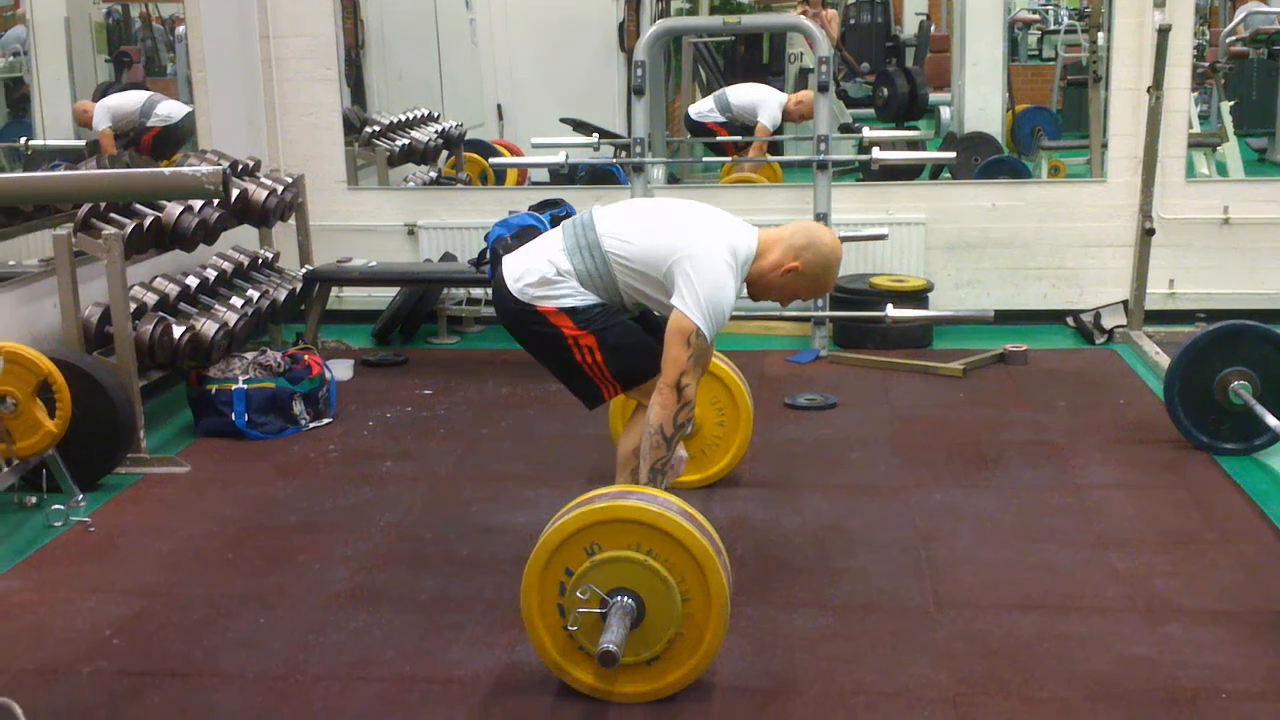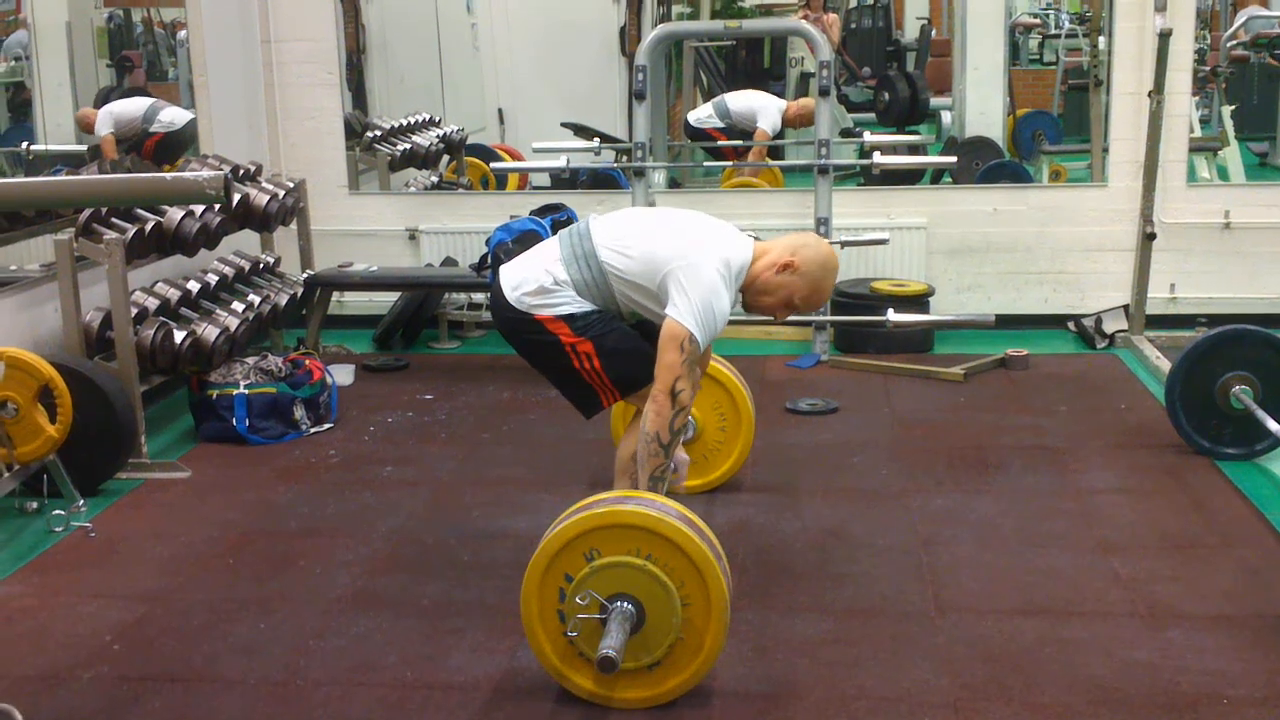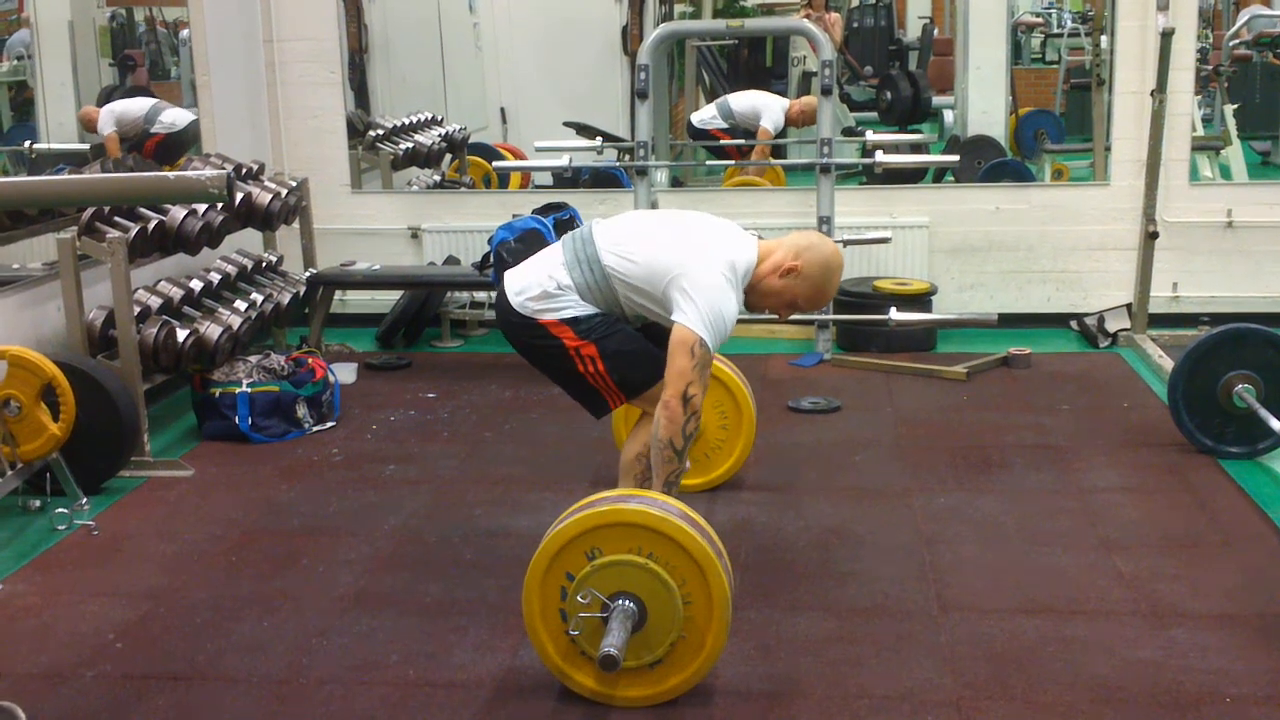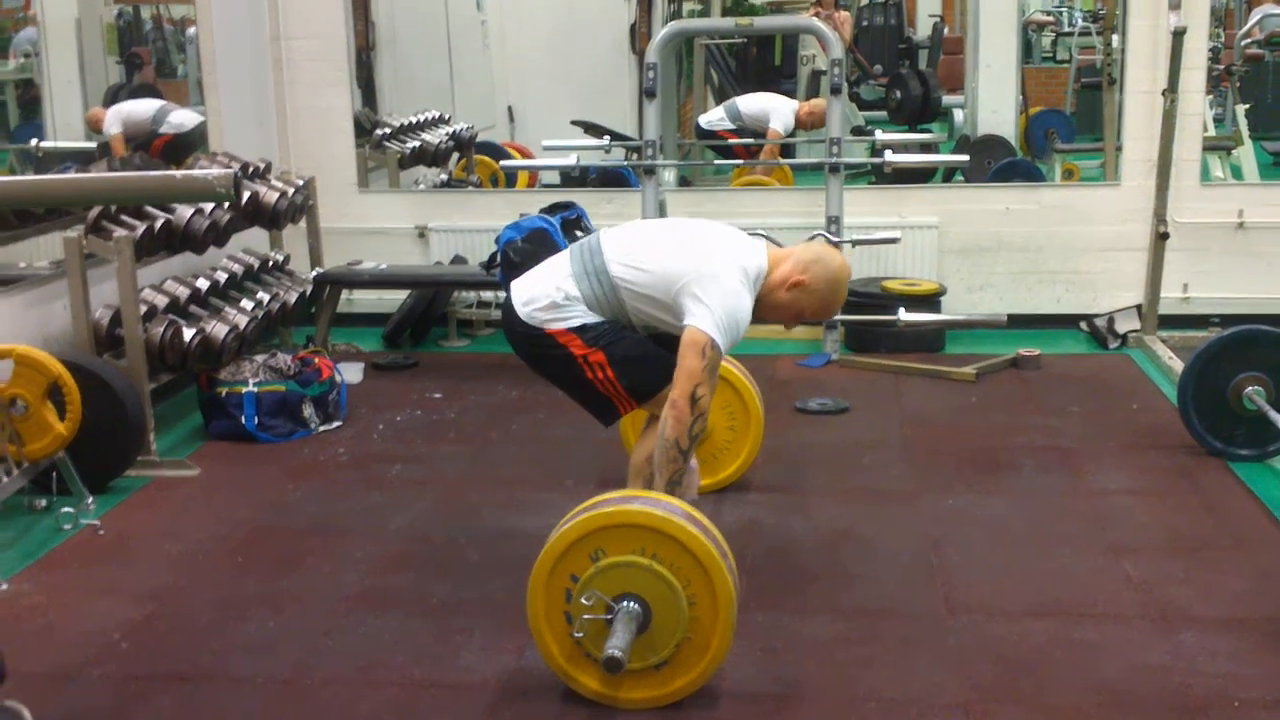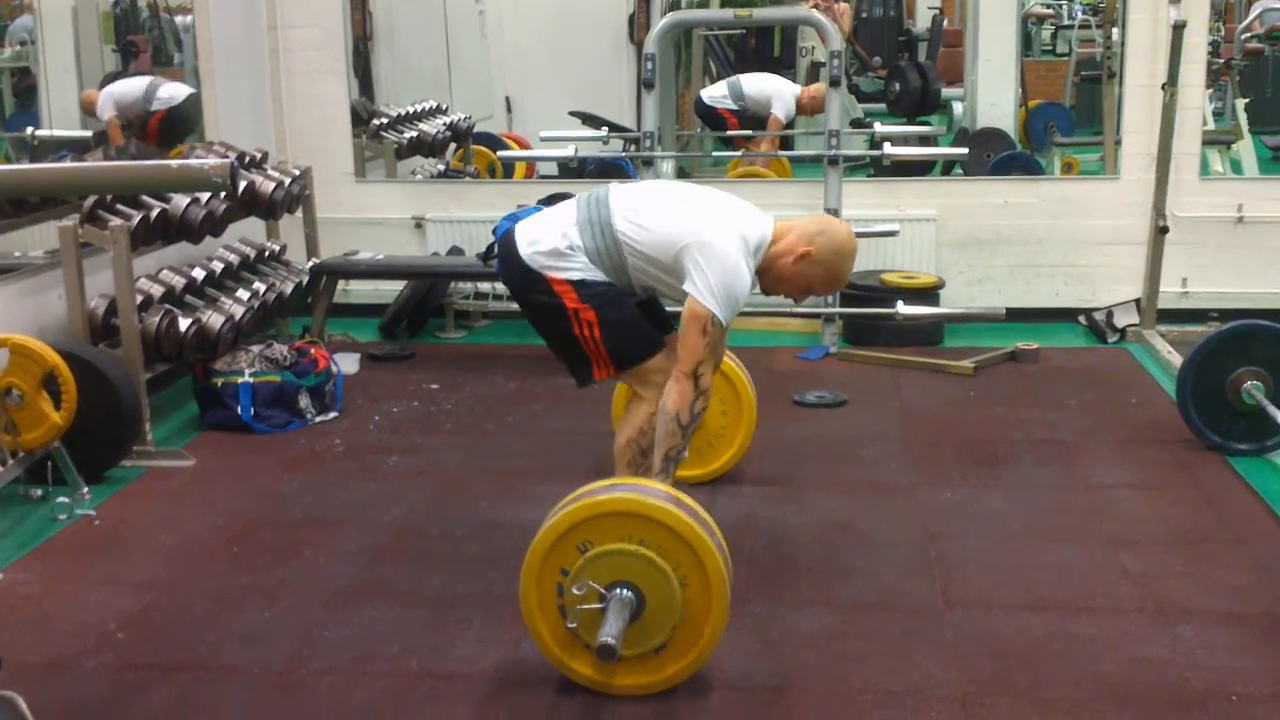
dt=0.5s
person 1, frame 1
left shoulder: (730, 240)
right shoulder: (715, 274)
right elbow: (674, 388)
left wrist: (670, 439)
left hip: (545, 272)
right hip: (538, 290)
left knee: (678, 367)
right knee: (659, 393)
person 1, frame 2
left shoulder: (726, 250)
right shoulder: (711, 282)
right elbow: (667, 397)
left wrist: (671, 441)
left hip: (546, 279)
right hip: (535, 298)
left knee: (682, 376)
right knee: (669, 393)
person 1, frame 3
left shoulder: (732, 249)
right shoulder: (715, 286)
right elbow: (677, 403)
left hip: (551, 285)
right hip: (540, 303)
left knee: (688, 377)
right knee: (662, 404)
person 1, frame 4
left shoulder: (740, 258)
right shoulder: (729, 295)
right elbow: (684, 405)
left hip: (555, 293)
right hip: (546, 315)
left knee: (688, 382)
right knee: (681, 403)
person 1, frame 5
left shoulder: (746, 231)
right shoulder: (730, 264)
right elbow: (690, 379)
right wrist: (659, 486)
left hip: (557, 241)
right hip: (549, 260)
left knee: (670, 359)
right knee: (656, 384)
